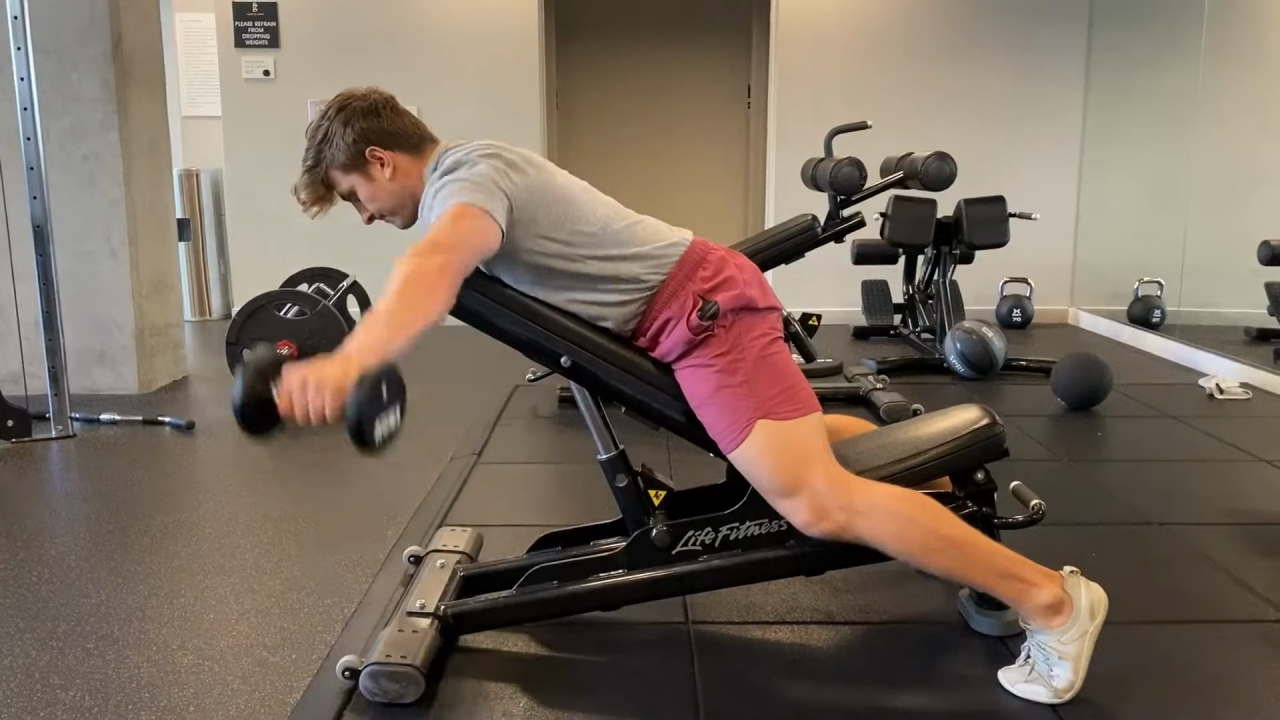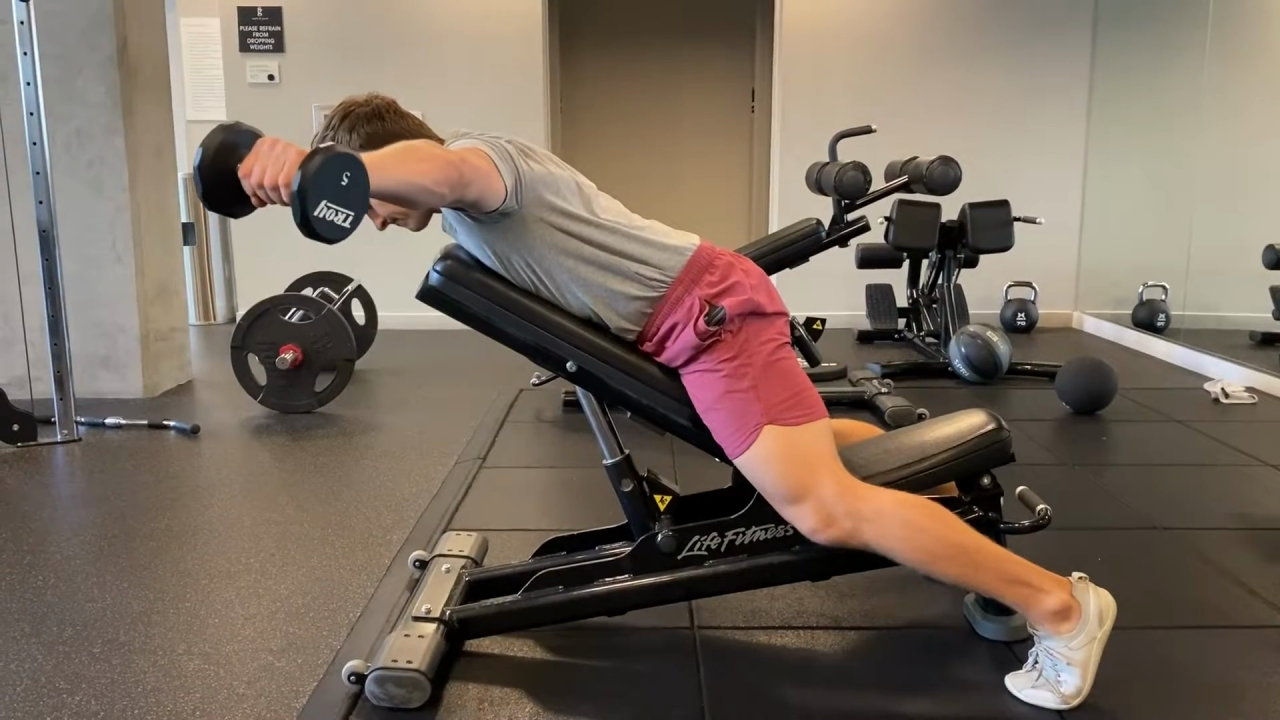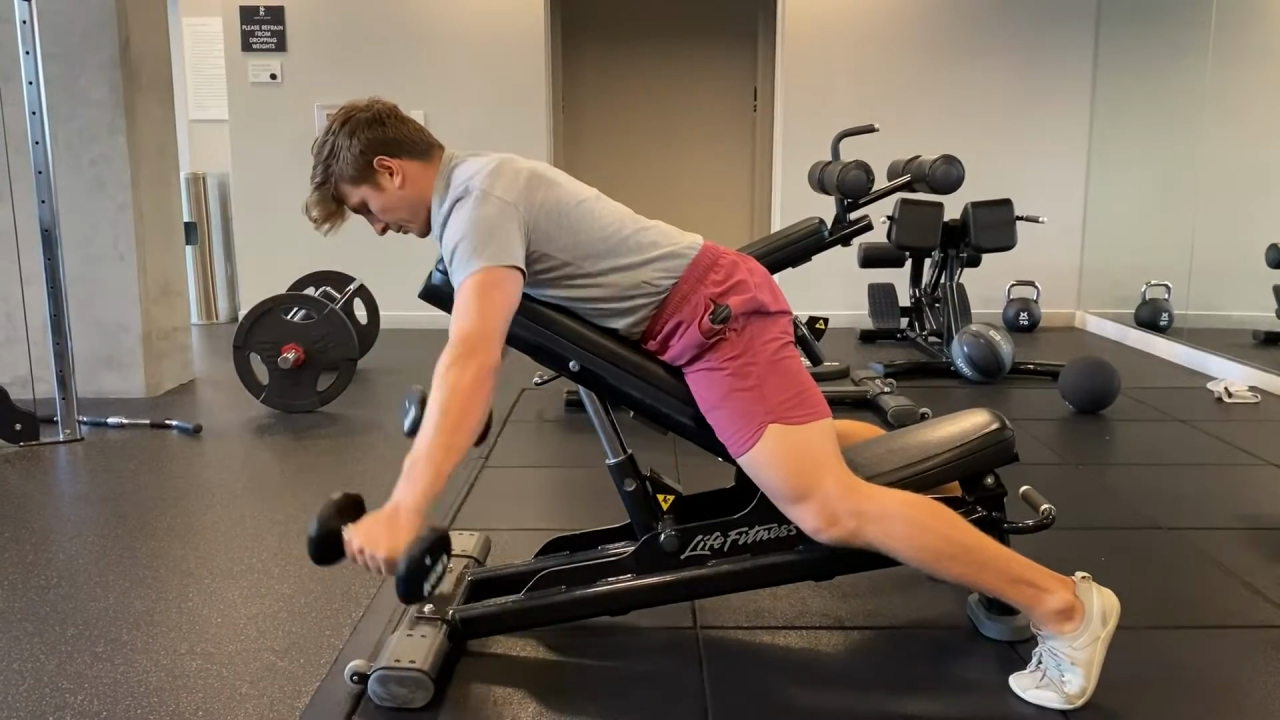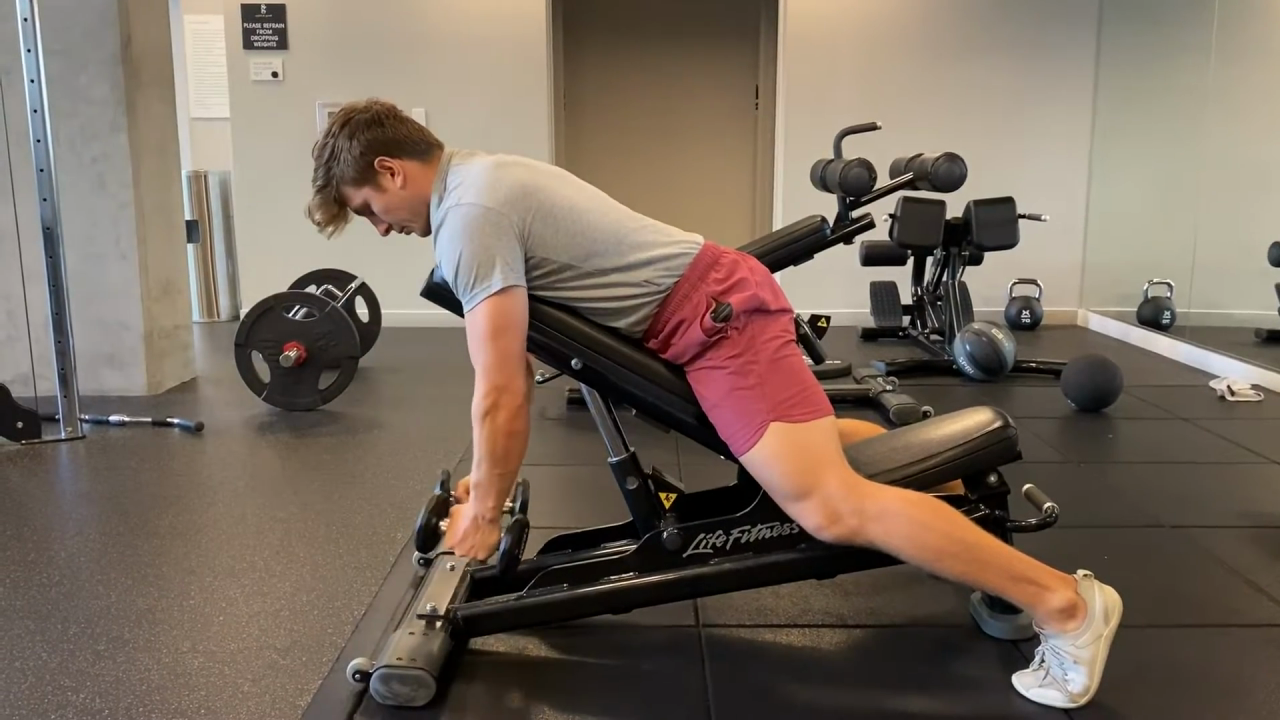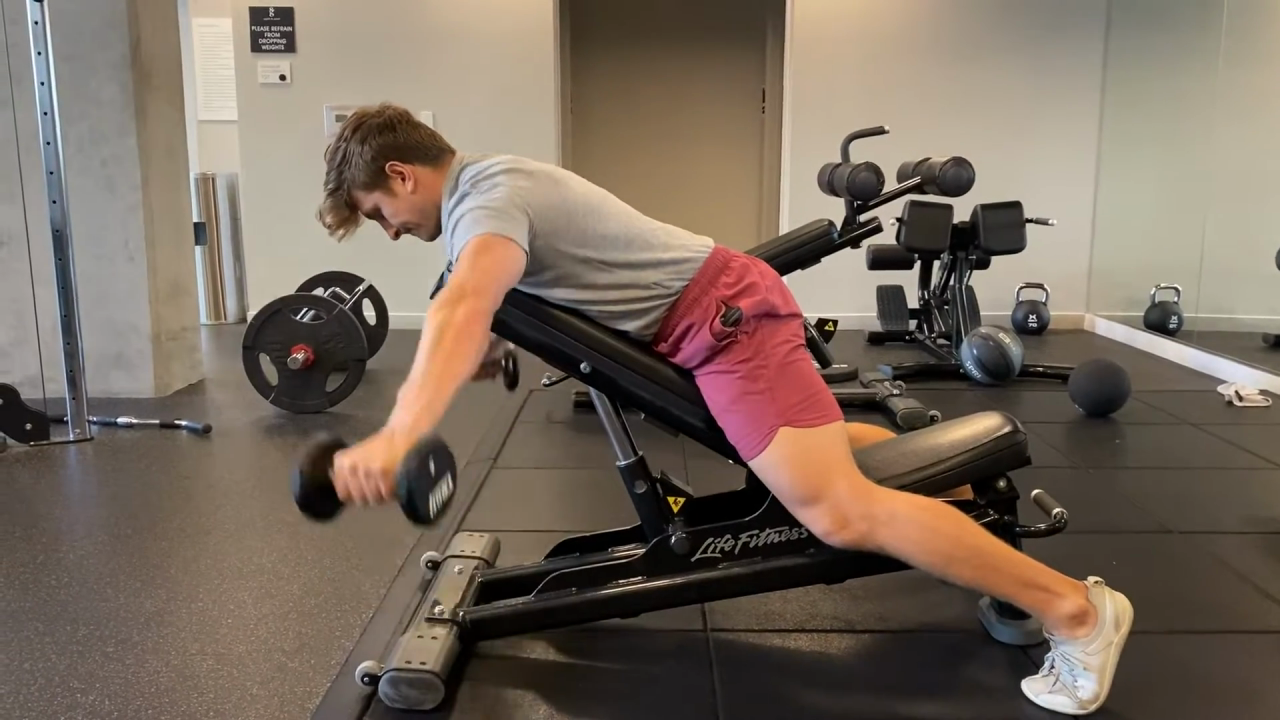
dt=1s
person 1, frame 1
left shoulder: (461, 178)
right shoulder: (468, 171)
left elbow: (435, 269)
right elbow: (450, 268)
left wrist: (347, 365)
left hip: (701, 308)
right hip: (695, 299)
left knee: (818, 504)
right knee: (801, 437)
left ankle: (1051, 598)
person 1, frame 2
left shoulder: (476, 154)
right shoulder: (476, 173)
left elbow: (434, 167)
left hip: (706, 311)
right hip: (696, 308)
left knee: (824, 509)
right knee: (808, 442)
left ankle: (1059, 603)
person 1, frame 3
left shoulder: (475, 204)
right shoulder: (479, 180)
left elbow: (470, 359)
right elbow: (483, 337)
left wrist: (402, 514)
right wrist: (453, 410)
left hip: (712, 313)
right hip: (706, 302)
left knee: (828, 509)
right knee: (809, 441)
left ankle: (1062, 605)
person 1, frame 4
left shoulder: (469, 218)
right shoulder: (482, 180)
left elbow: (502, 392)
right elbow: (516, 364)
left wrist: (487, 512)
right wrist: (490, 473)
left hip: (713, 313)
right hip: (710, 296)
left knee: (830, 507)
right knee: (811, 439)
left ankle: (1064, 602)
person 1, frame 5
left shoulder: (484, 198)
right shoulder: (489, 180)
left elbow: (459, 315)
right elbow: (496, 307)
left wrist: (396, 439)
right wrist: (487, 354)
left hip: (723, 317)
right hip: (718, 304)
left knee: (839, 512)
right knee: (818, 443)
left ankle: (1075, 609)
